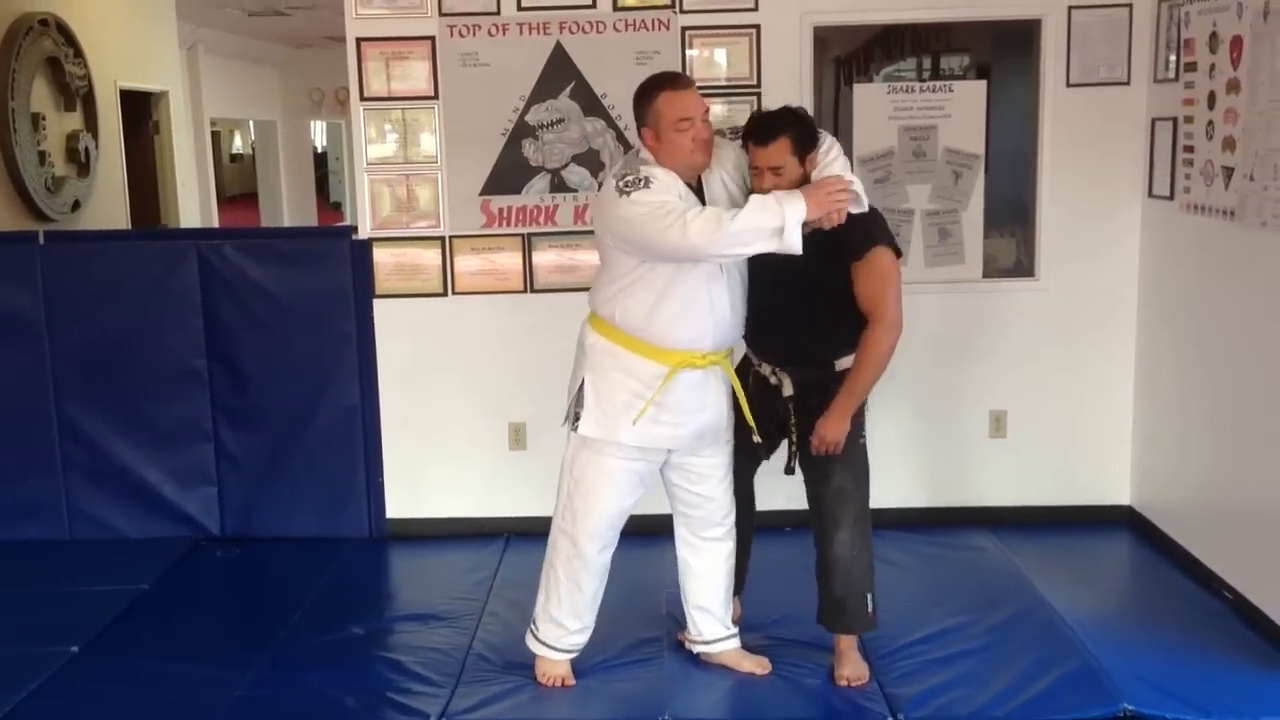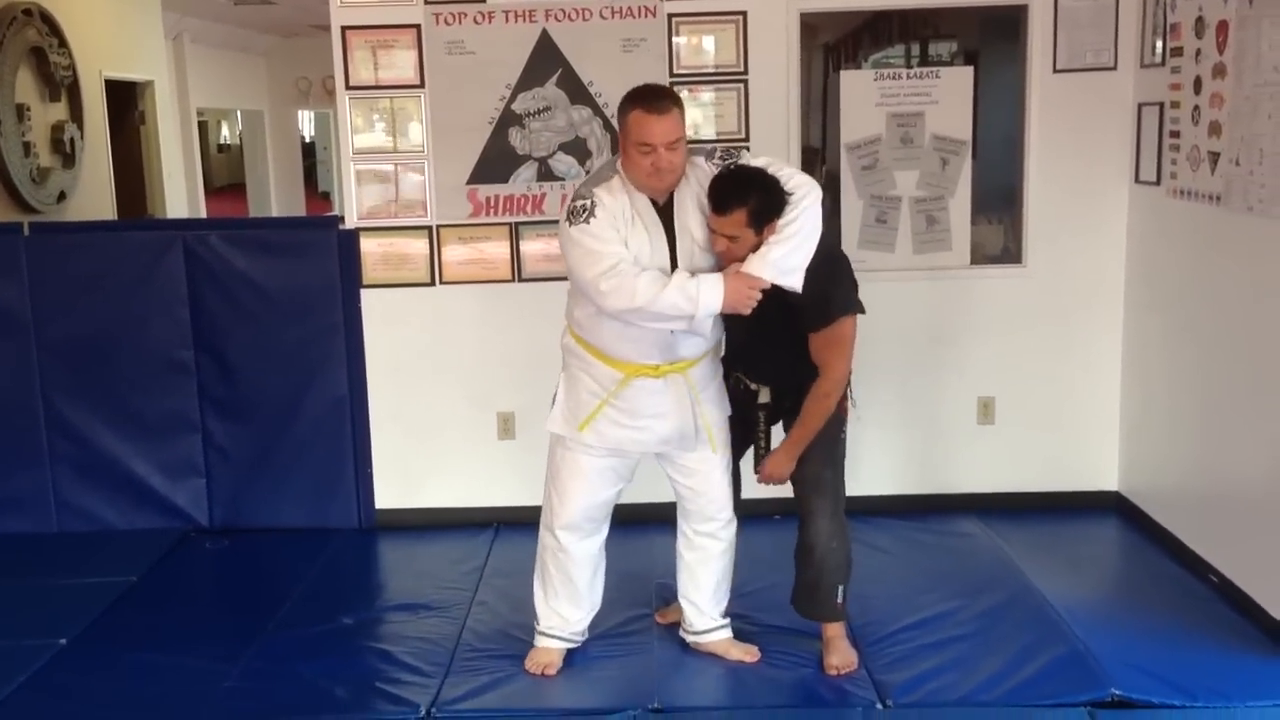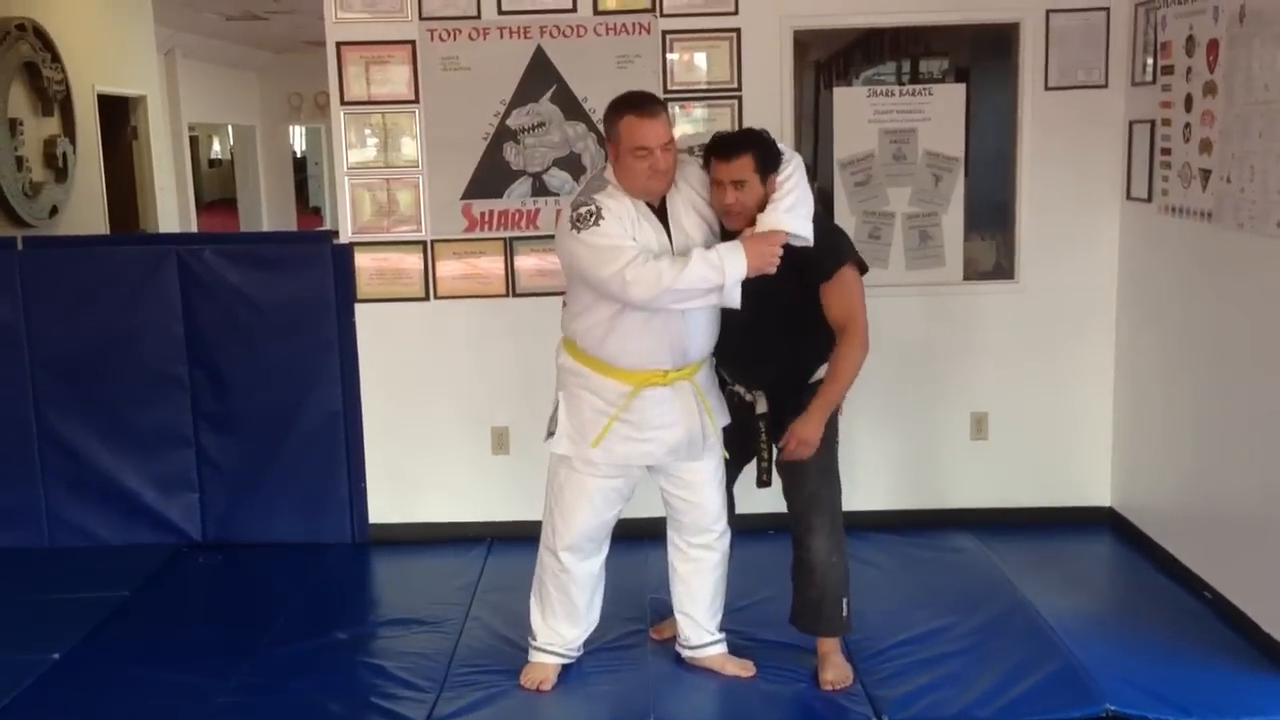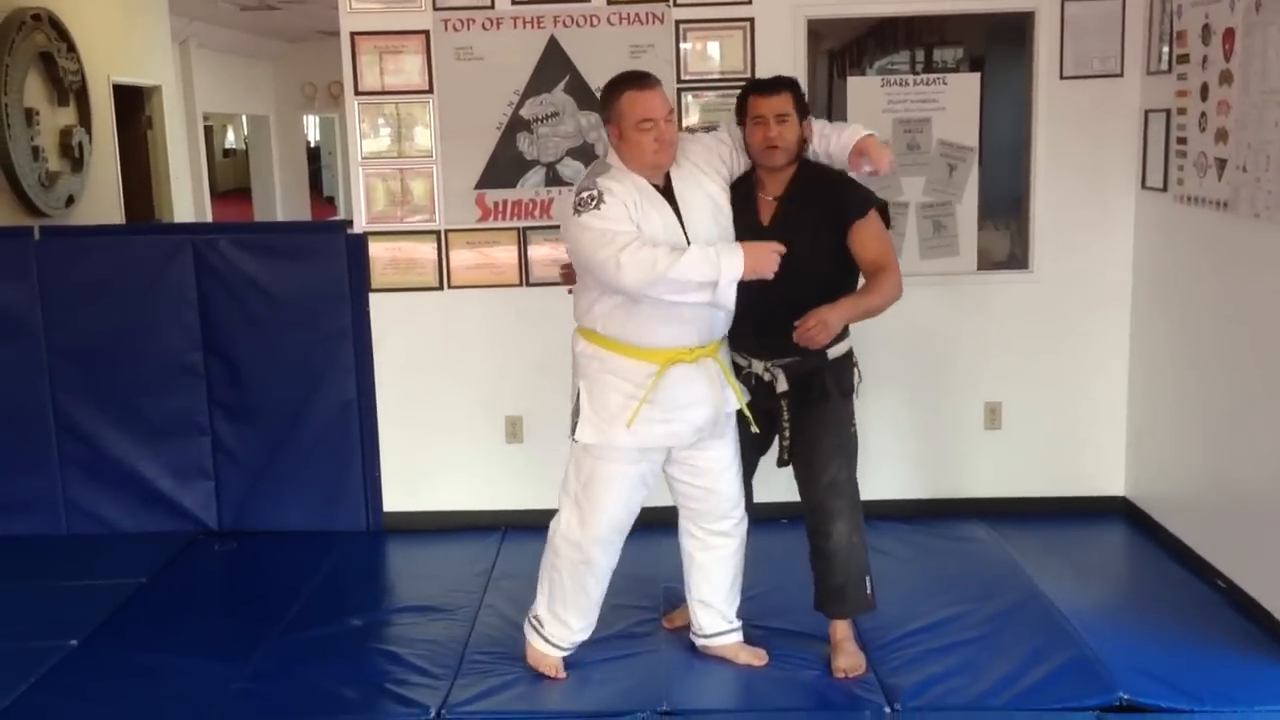
dt=0.5s
person 1, frame 1
left shoulder: (727, 162)
right shoulder: (630, 192)
right elbow: (700, 233)
left wrist: (835, 189)
right wrist: (798, 208)
left hip: (703, 384)
right hip: (627, 380)
left knee: (710, 518)
right knee: (589, 521)
left ankle: (713, 636)
right ankle: (553, 642)
person 1, frame 2
left shoulder: (715, 174)
right shoulder: (593, 205)
left elbow: (801, 193)
right elbow: (619, 291)
left wrist: (761, 271)
right wrist: (714, 293)
left hip: (692, 384)
right hip: (606, 386)
left knee: (711, 513)
right knee: (573, 516)
left ankle: (706, 626)
right ankle: (557, 631)
person 1, frame 3
left shoulder: (698, 176)
right shoulder: (591, 215)
left elbow: (782, 166)
right elbow: (643, 281)
left wrist: (775, 227)
right wrist: (737, 261)
left hip: (688, 392)
right hip: (606, 398)
left knee: (704, 526)
right knee: (575, 533)
left ankle: (702, 642)
right ankle: (552, 647)
person 1, frame 4
left shoulder: (703, 156)
right shoulder: (598, 197)
right elbow: (639, 269)
left wrist: (851, 140)
right wrist: (733, 263)
left hip: (701, 377)
right hip: (624, 384)
left knee: (719, 513)
right knee: (592, 521)
left ankle: (716, 629)
right ankle: (549, 633)
person 2, frame 1
left shoulder: (857, 225)
left elbow: (886, 323)
left wrist: (843, 411)
left hip: (827, 383)
right hip: (757, 377)
left knee: (841, 514)
right knee: (724, 487)
left ankle: (846, 643)
right ankle: (725, 605)
person 2, frame 2
left shoulder: (821, 273)
right shoulder: (717, 252)
left elbow: (832, 376)
left wrist: (788, 451)
left hip: (809, 390)
right hip: (740, 379)
left knee: (820, 504)
left ankle: (833, 629)
person 2, frame 3
left shoulder: (817, 242)
left elbow: (853, 335)
left wrist: (817, 415)
left hip: (800, 396)
right hip: (730, 392)
left knee: (815, 520)
left ankle: (828, 642)
person 2, frame 4
left shoulder: (839, 197)
right shoulder: (721, 198)
left elbow: (888, 279)
left wrist: (838, 311)
left hip: (816, 375)
right hip: (742, 371)
left knee: (831, 501)
left ankle: (841, 628)
